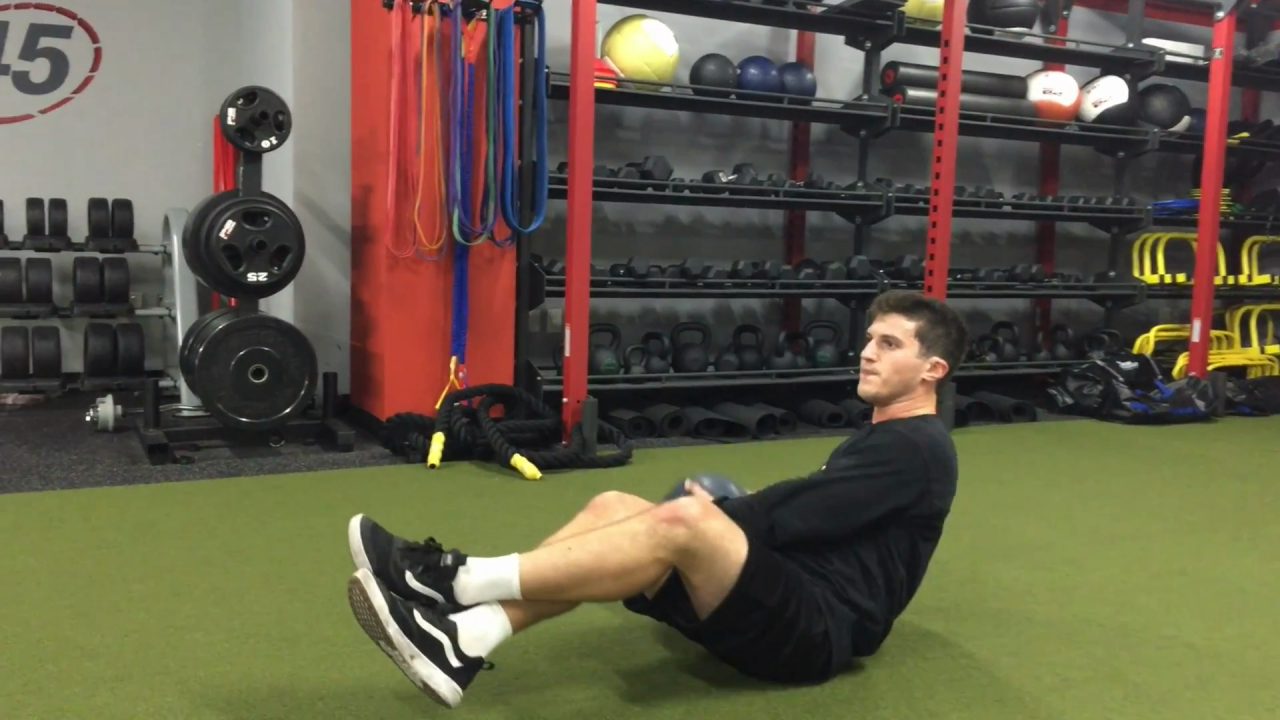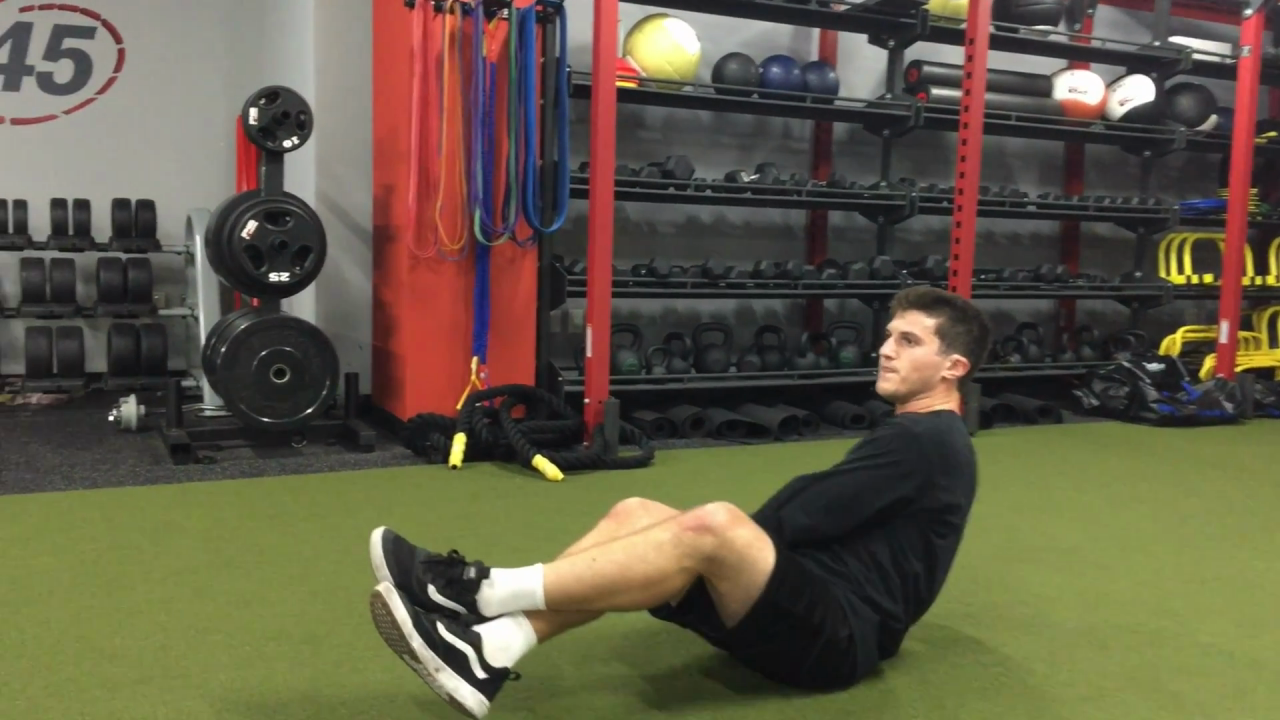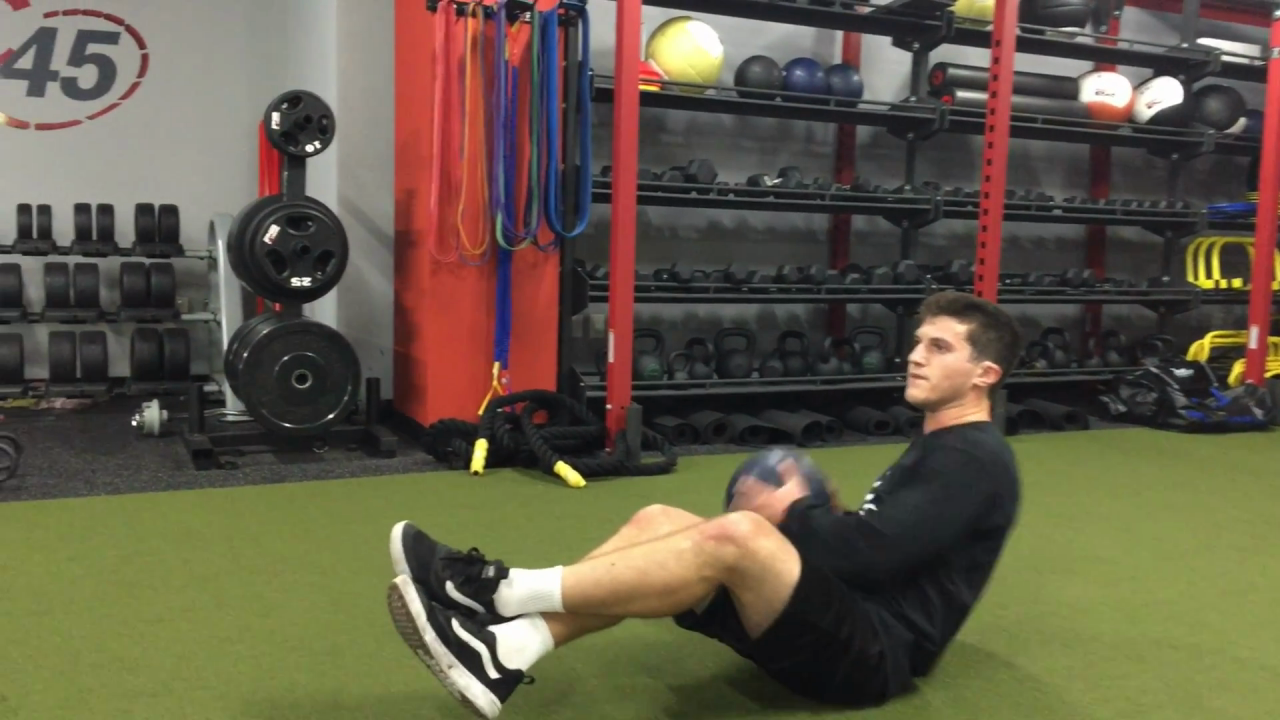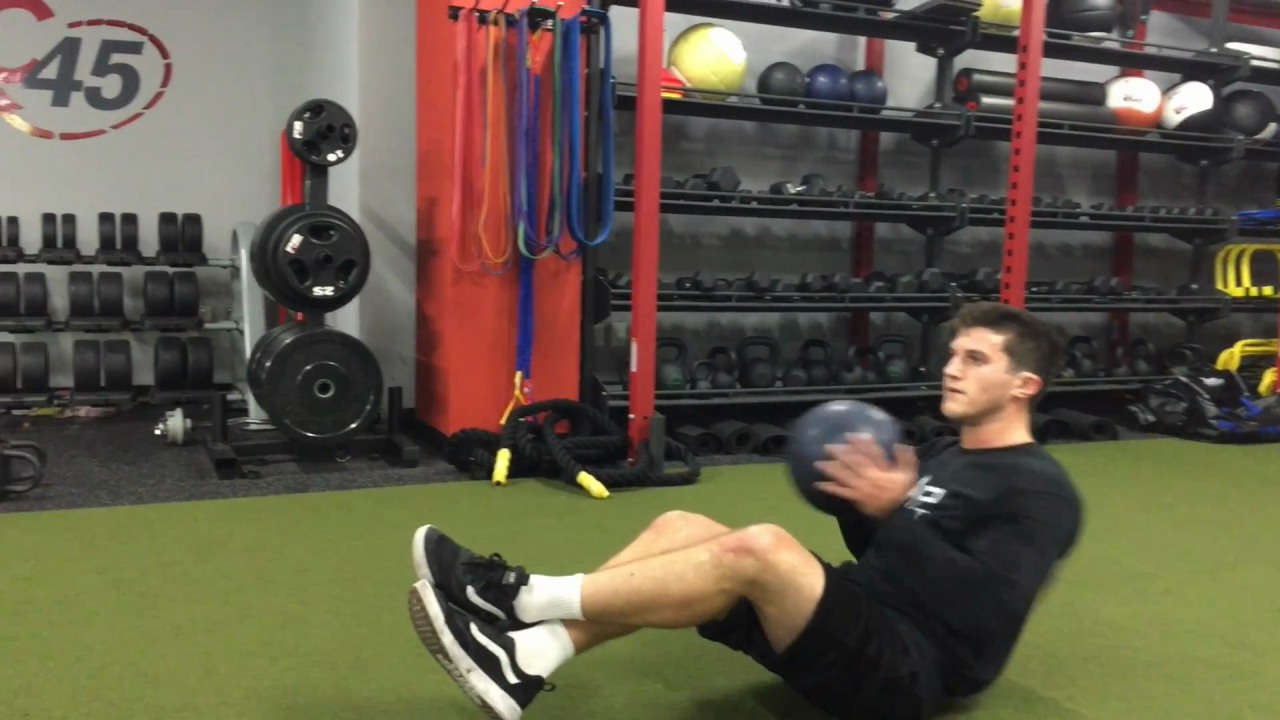
dt=0.2s
person 1, frame 1
left shoulder: (915, 449)
right shoulder: (883, 435)
left elbow: (799, 514)
left wrist: (715, 518)
right wrist: (731, 520)
left hip: (814, 629)
right hip: (777, 596)
left knee: (688, 517)
right knee: (616, 507)
left ankle: (467, 579)
right ankle: (462, 641)
person 1, frame 2
left shoulder: (928, 440)
right shoulder: (910, 435)
left elbow: (807, 508)
left wrist: (742, 529)
right wrist: (751, 532)
left hip: (839, 633)
right hip: (802, 597)
left knee: (715, 524)
right knee: (637, 514)
left ankle: (490, 590)
right ankle: (487, 652)
person 1, frame 3
left shoulder: (976, 461)
right shoulder: (936, 445)
left elbow: (869, 552)
left wrist: (792, 514)
right wrist: (798, 514)
left hip: (871, 650)
right hip: (829, 614)
left knee: (739, 532)
right knee: (659, 521)
left ankle: (509, 591)
right ankle: (504, 653)
person 1, frame 4
left shoulder: (1038, 490)
right shoulder: (946, 455)
left elbow: (984, 614)
left wrist: (895, 511)
right wrist: (855, 498)
right hip: (854, 621)
left knee: (761, 546)
right knee: (679, 527)
left ankle: (529, 597)
right ankle: (525, 659)
